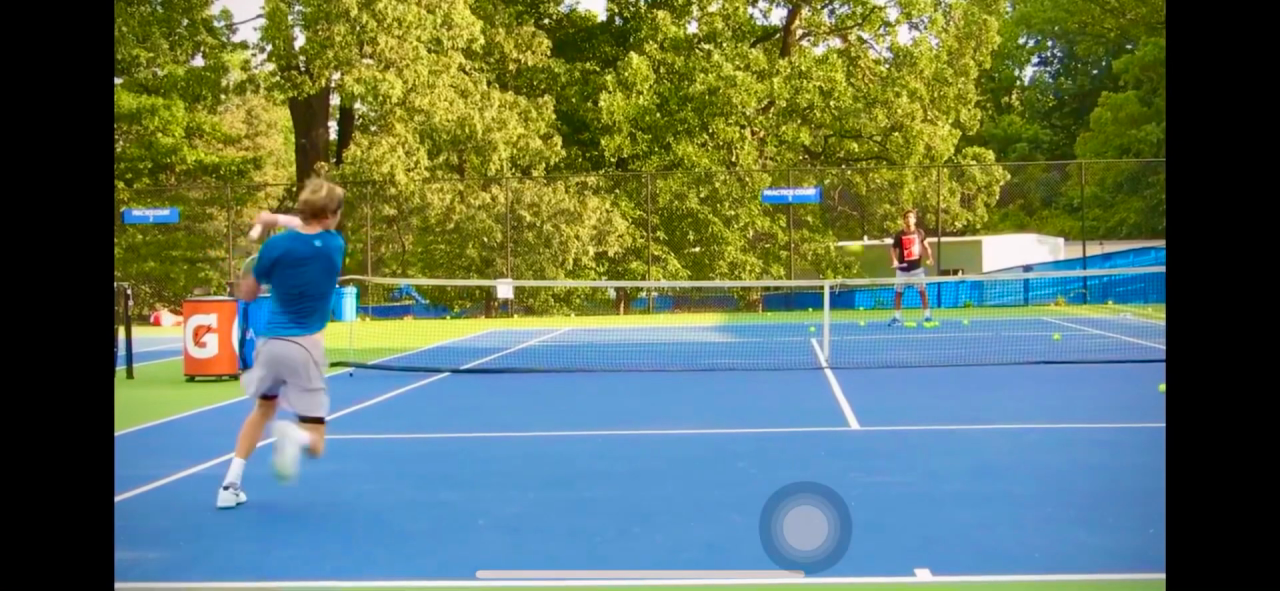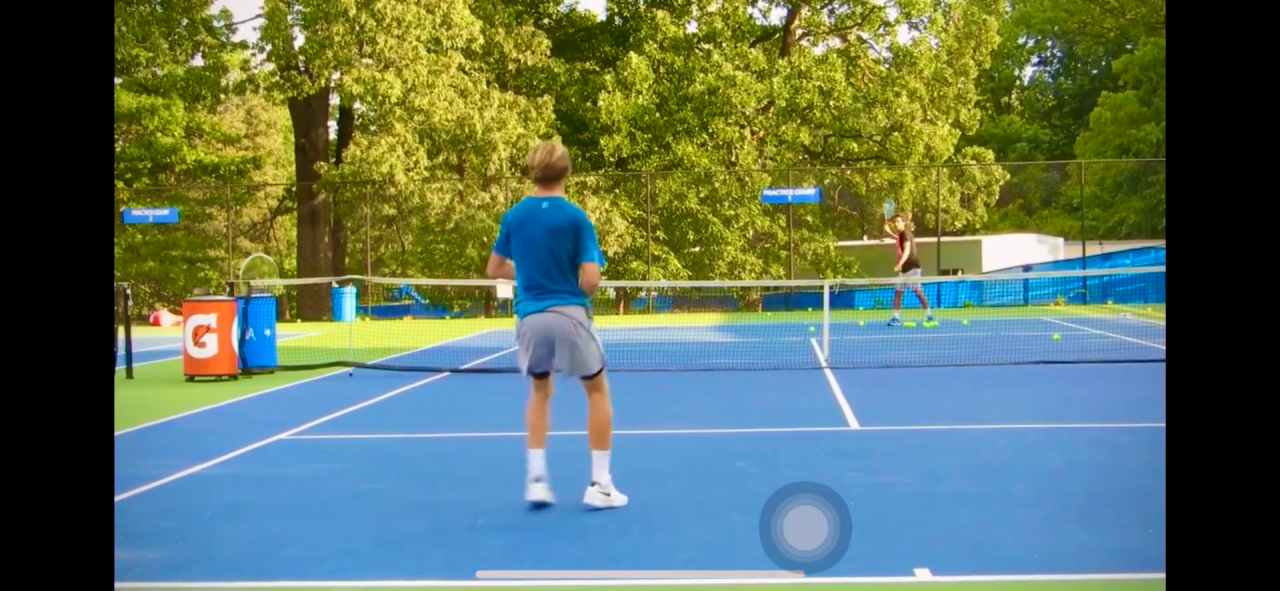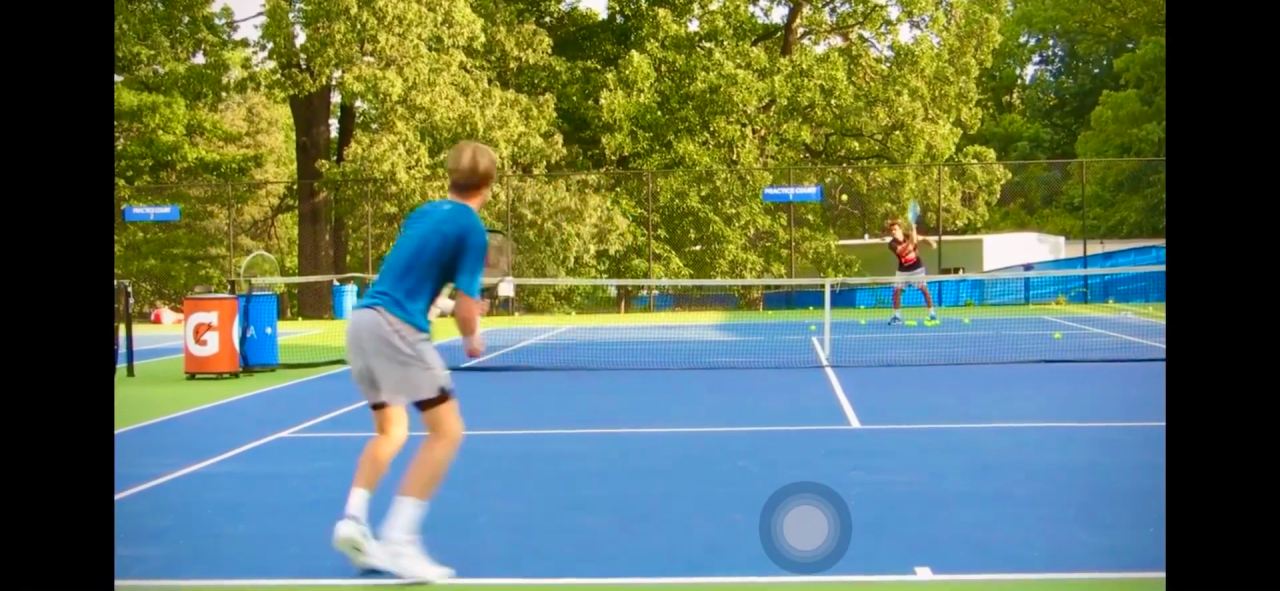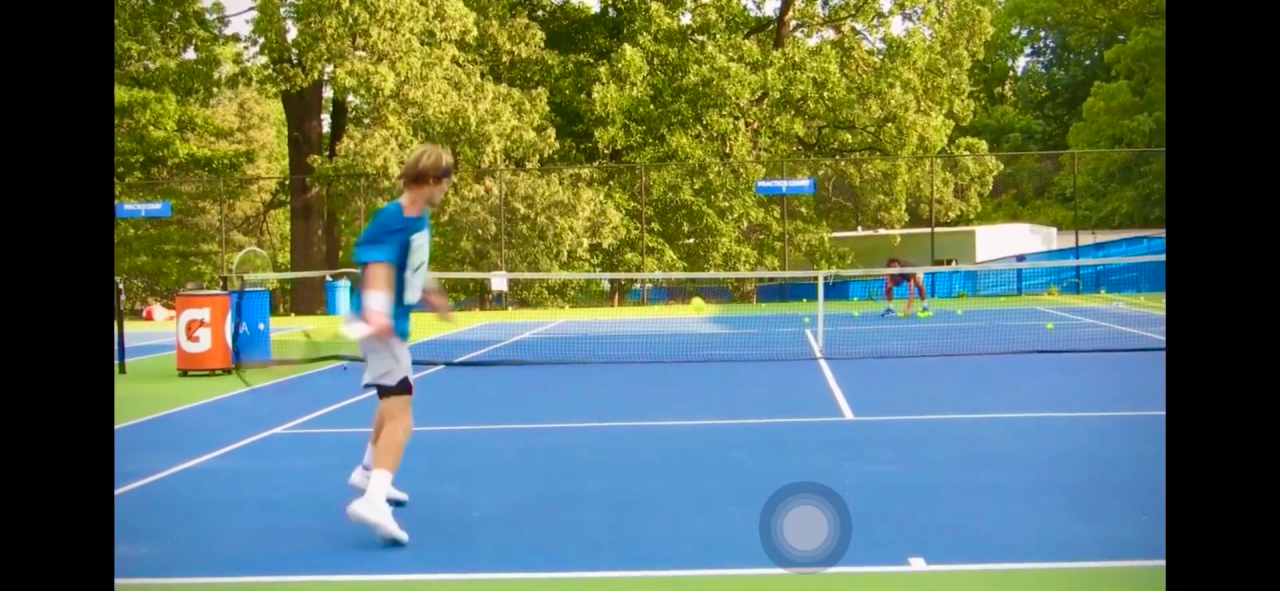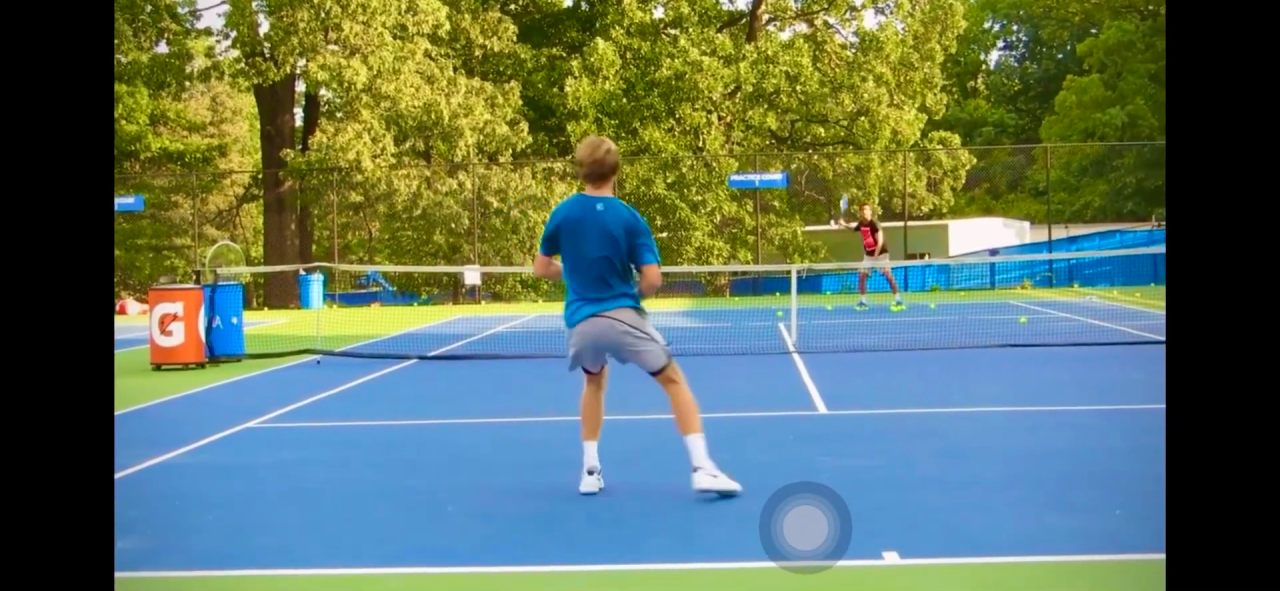
dt=1s
person 1, frame 1
left shoulder: (276, 245)
right shoulder: (335, 245)
left elbow: (245, 293)
right wrist: (278, 219)
left hip: (270, 343)
right hip: (305, 348)
left knee: (264, 409)
right knee: (313, 440)
left ankle: (230, 484)
right ankle: (292, 436)
person 1, frame 2
left shoulder: (514, 215)
right shoulder: (576, 217)
left elbow: (495, 269)
right elbow: (590, 280)
left hip: (529, 320)
right hip: (569, 314)
left knee: (540, 392)
right knee: (598, 392)
left ankle: (536, 480)
right ankle: (600, 486)
person 1, frame 3
left shoulder: (422, 213)
right shoulder: (471, 229)
right elbow: (467, 307)
left wrist: (456, 310)
right wrist: (472, 340)
left hip: (362, 319)
right hip: (395, 328)
left knee: (389, 433)
right knee: (447, 432)
left ankle: (353, 521)
right ankle: (400, 540)
person 1, frame 4
left shoulder: (419, 219)
right shoulder: (393, 226)
right elbow: (376, 274)
left wrist: (427, 292)
right wrist: (376, 315)
left hip: (391, 326)
right hip: (383, 330)
left knee: (394, 402)
right knee: (399, 417)
left ankle: (367, 473)
right ankle: (372, 502)
person 1, frame 5
left shoulder: (561, 213)
right shoulder: (629, 217)
left elbow: (542, 270)
right elbow: (652, 280)
left hip: (580, 321)
right hip: (623, 318)
left knee: (594, 383)
right knee: (675, 383)
left ankle: (590, 471)
right ankle: (704, 469)
